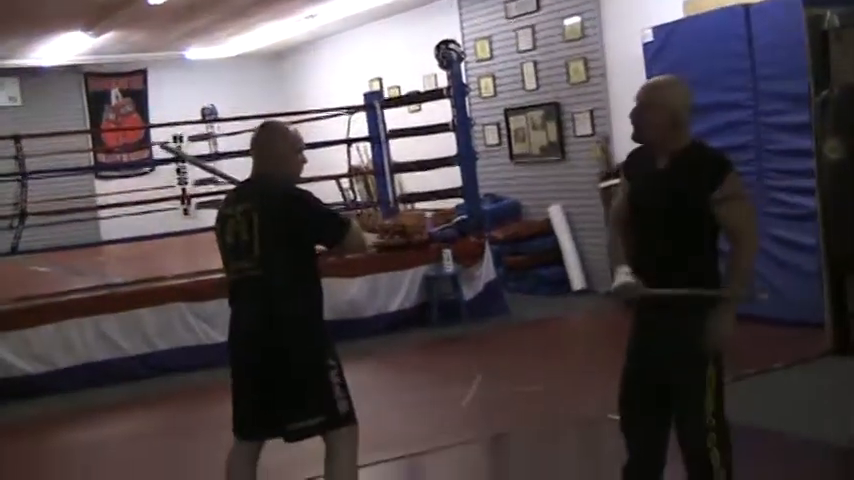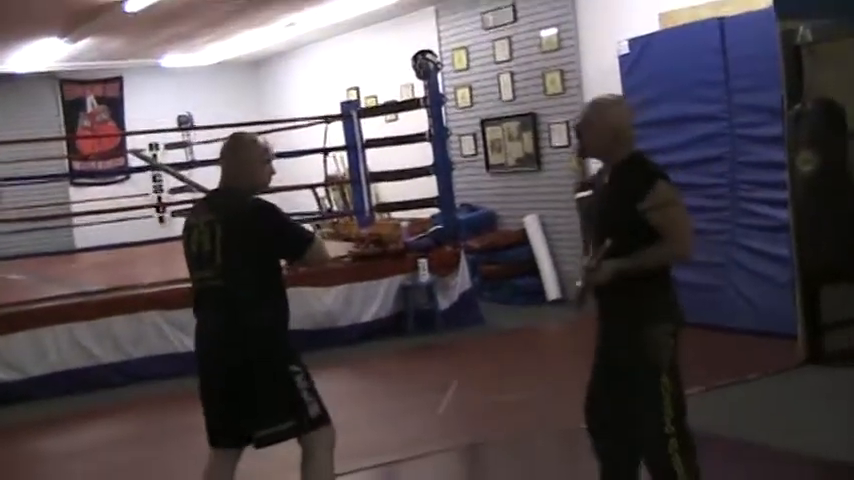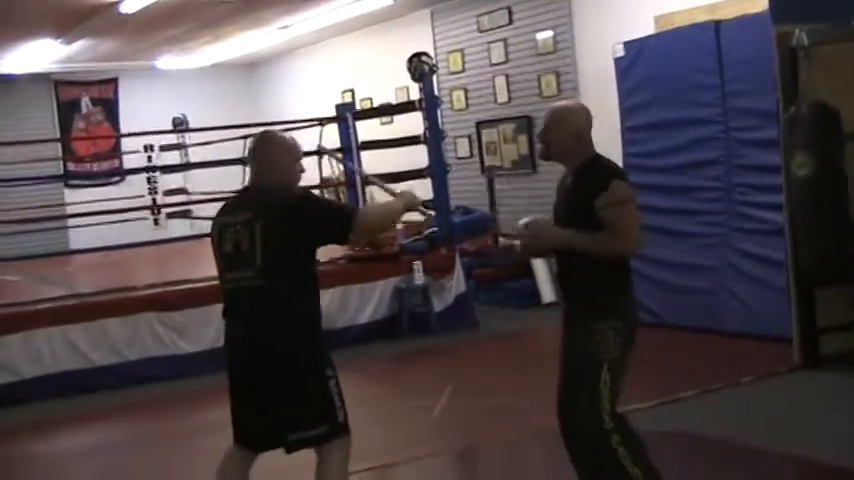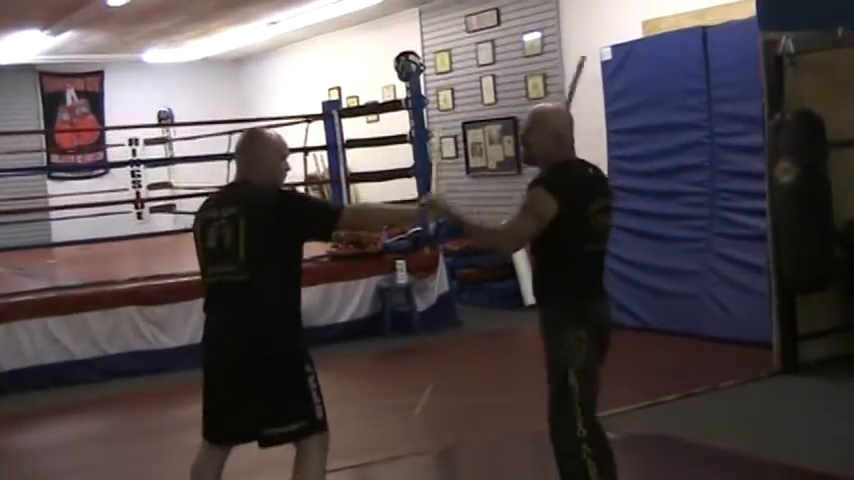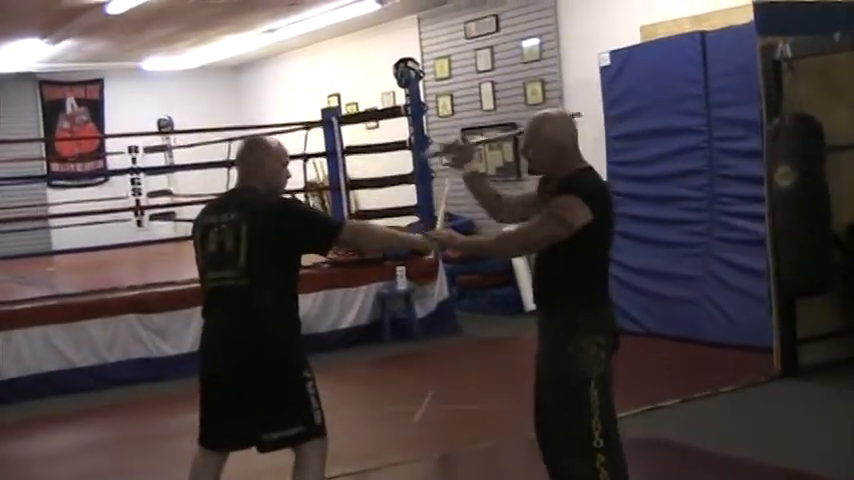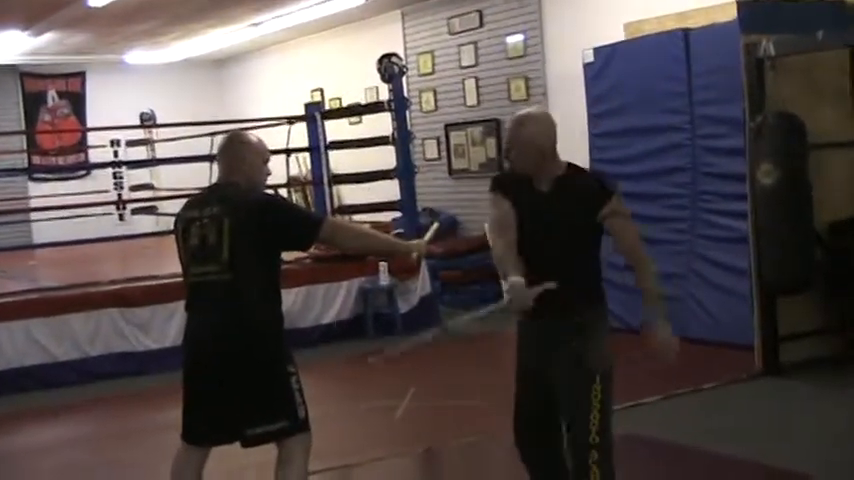
dt=0.5s
person 1, frame 1
left shoulder: (712, 168)
right shoulder: (636, 163)
left elbow: (744, 242)
right elbow: (619, 224)
left wrist: (725, 309)
right wrist: (623, 269)
left hip: (694, 309)
right hip: (648, 307)
left knee: (699, 416)
right knee: (637, 405)
person 1, frame 2
left shoulder: (646, 180)
right shoulder: (606, 176)
left elbow: (680, 244)
left wrist: (617, 268)
right wrist: (592, 272)
left hip: (650, 315)
right hip: (615, 312)
left knee: (658, 422)
right knee: (603, 409)
person 1, frame 3
left shoulder: (605, 179)
right shoulder: (570, 180)
left elbow: (626, 241)
left wrist: (559, 236)
right wrist: (531, 243)
left hip: (606, 313)
right hip: (580, 310)
left knee: (597, 414)
right knee: (573, 411)
person 1, frame 4
left shoulder: (553, 185)
right shoulder: (588, 176)
left elbow: (506, 240)
left wrist: (450, 212)
left hip: (572, 317)
right hip: (585, 308)
left knee: (576, 422)
right knee: (568, 416)
person 1, frame 5
left shoulder: (579, 195)
right shoulder: (564, 185)
left elbow: (517, 243)
right elbow: (505, 210)
left wrist: (458, 242)
right wrist: (467, 170)
left hip: (582, 328)
right hip: (562, 323)
left knee: (591, 434)
right knee: (553, 425)
person 1, frame 6
left shoulder: (592, 190)
right shoulder: (505, 187)
left elbow: (637, 256)
right elbow: (503, 241)
left wrist: (657, 319)
right wrist: (515, 282)
left hip: (583, 322)
right hip: (533, 320)
left knee: (587, 433)
right knee: (531, 427)
person 2, frame 1
left shoulder: (229, 207)
right shoulder: (291, 199)
right elbow: (356, 241)
right wrist: (325, 230)
left hip: (247, 334)
right hip: (294, 334)
left knee: (247, 439)
right knee: (341, 431)
person 2, frame 2
left shoulder: (197, 216)
right shoulder: (255, 212)
right elbow: (318, 255)
right wrist: (289, 239)
left hip: (215, 344)
right hip: (259, 344)
left knee: (226, 446)
right knee: (318, 435)
person 2, frame 3
left shoulder: (225, 216)
right shoulder: (295, 206)
right elbow: (367, 222)
right wrist: (404, 201)
left hip: (243, 344)
right hip: (291, 345)
left knee: (244, 445)
right knee: (333, 443)
person 2, frame 4
left shoulder: (207, 211)
right shoulder: (278, 205)
right elbow: (357, 216)
right wrist: (418, 211)
left hip: (221, 339)
right hip: (272, 340)
left knee: (216, 442)
right knee: (312, 439)
person 2, frame 5
left shoulder: (206, 217)
right shoulder: (279, 212)
right elbow: (356, 235)
right wrist: (422, 242)
left hip: (219, 344)
right hip: (270, 346)
left knee: (212, 447)
right knee: (310, 444)
person 2, frame 6
left shoulder: (188, 212)
right shoulder: (261, 207)
right elbow: (337, 232)
right wrist: (404, 247)
left hip: (203, 339)
right hip: (253, 340)
left knee: (194, 443)
right knee: (295, 439)
